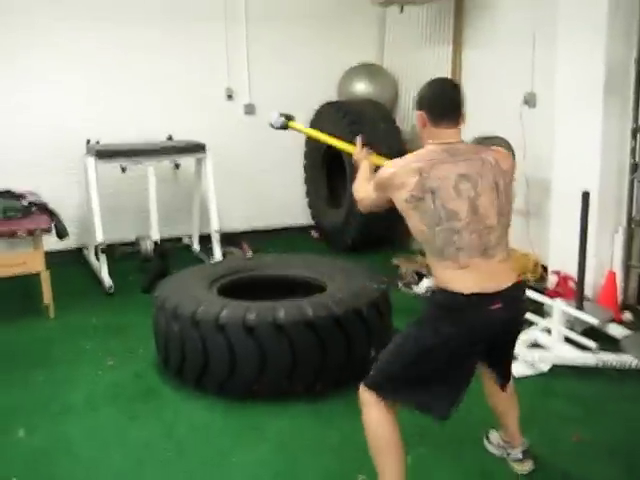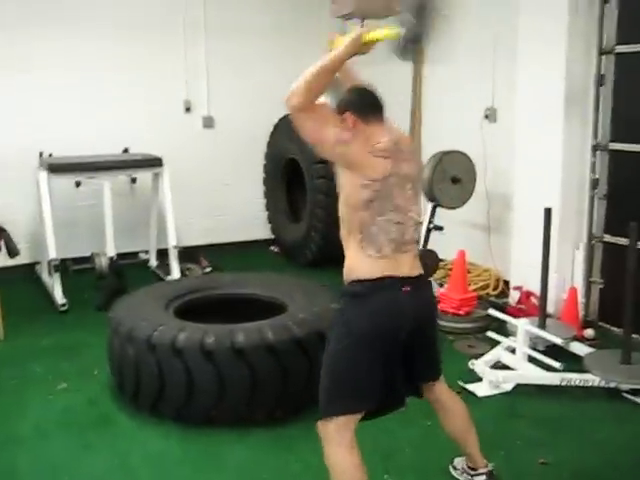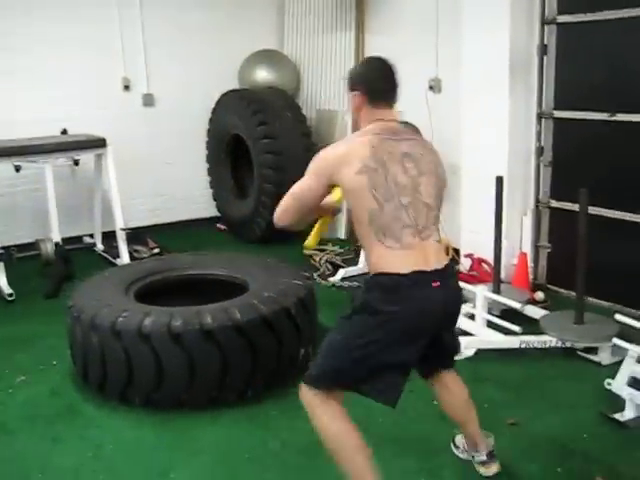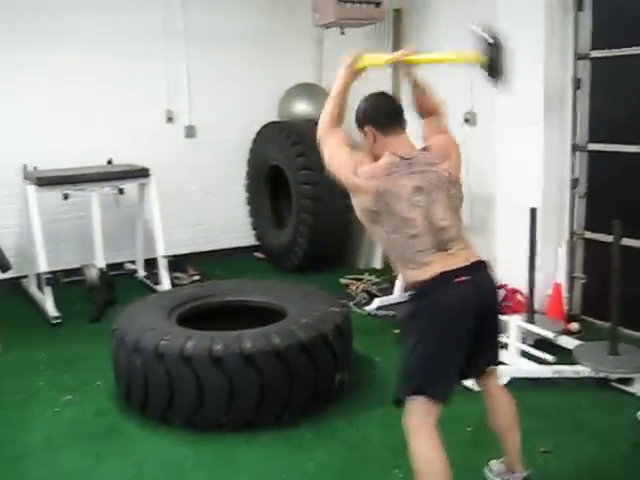
dt=0.7s
person 1, frame 1
left shoulder: (401, 173)
right shoulder: (500, 159)
left elbow: (365, 199)
left wrist: (362, 164)
left hip: (458, 310)
right hip: (510, 301)
left knee: (373, 395)
right knee: (489, 362)
right ankle: (515, 448)
person 1, frame 2
left shoulder: (360, 154)
right shoulder: (405, 147)
left elbow: (298, 105)
right elbow: (366, 105)
left wrist: (341, 52)
right wrist: (347, 70)
left hip: (372, 302)
right hip: (416, 295)
left knee: (335, 425)
right knee: (433, 385)
person 1, frame 3
left shoulder: (340, 153)
right shoulder: (426, 149)
left elbow: (283, 217)
left wrist: (322, 206)
left hip: (396, 297)
right hip: (444, 287)
left knee: (316, 392)
right knee: (439, 368)
person 1, frame 4
left shoulder: (362, 178)
right shoulder: (445, 158)
left elbow: (327, 133)
right elbow: (435, 113)
left wrist: (344, 77)
right wrist: (412, 75)
left hip: (439, 299)
right hip: (479, 282)
left knee: (419, 416)
right knee: (488, 378)
